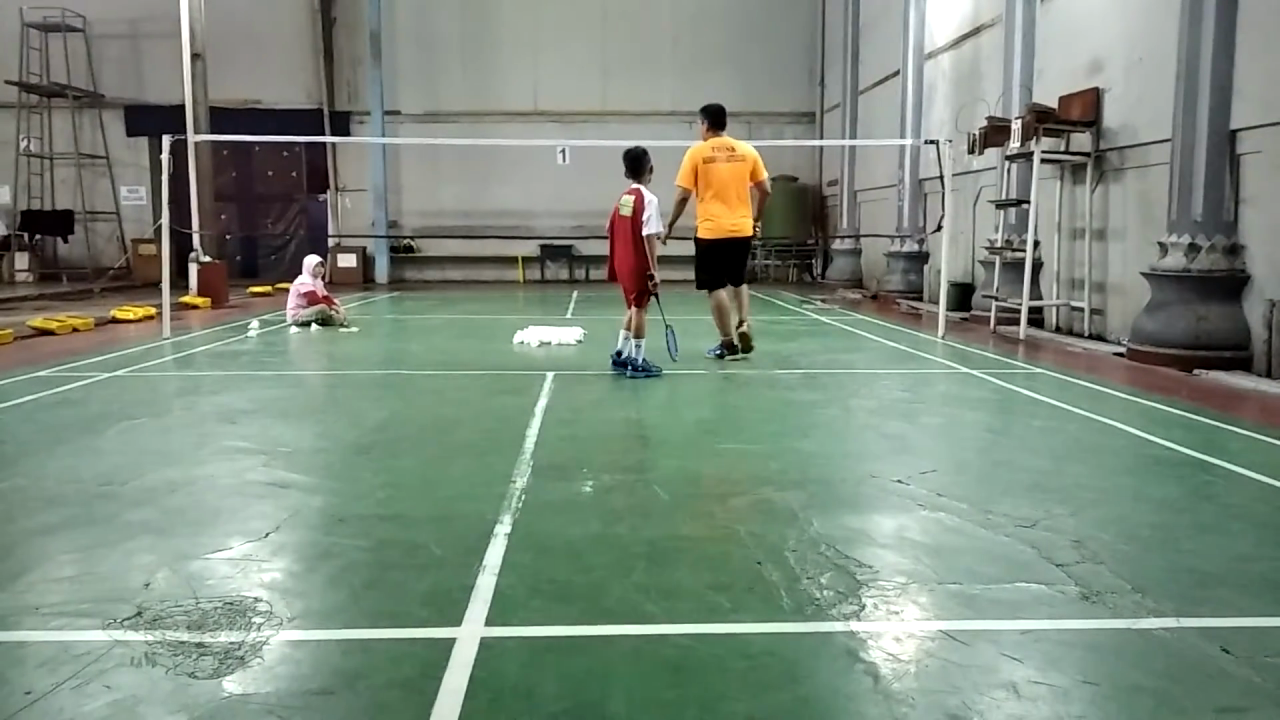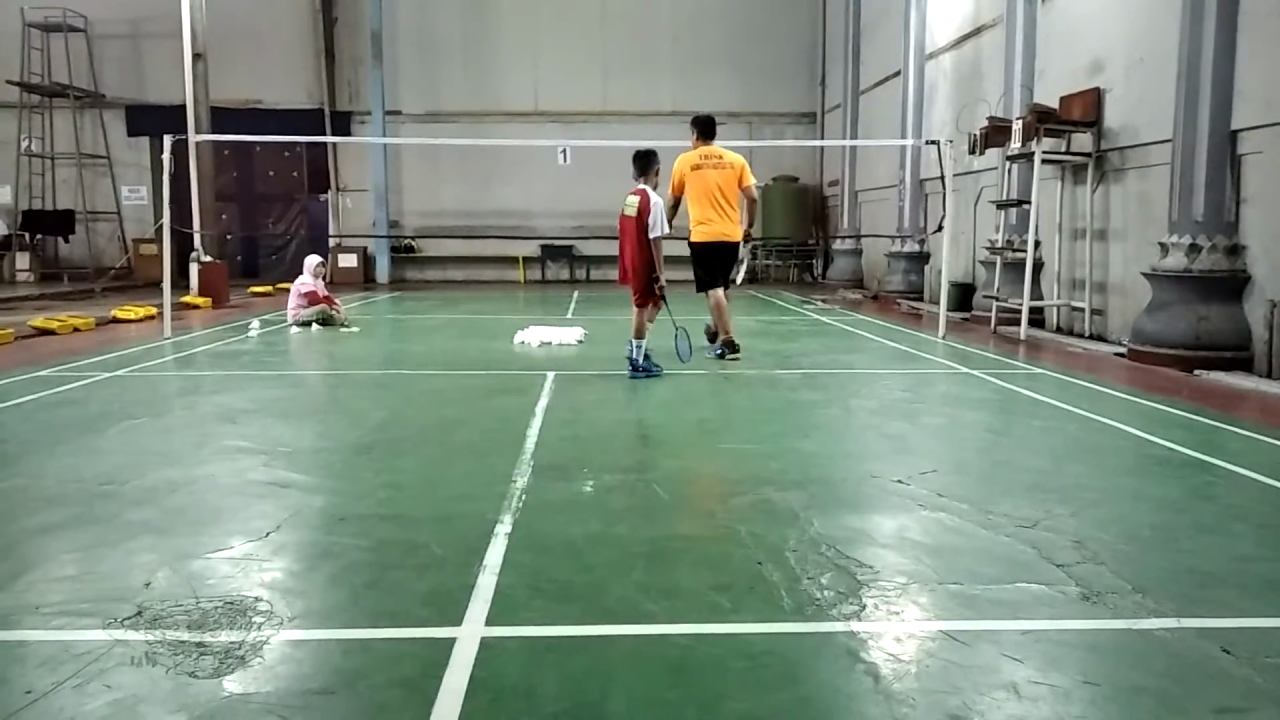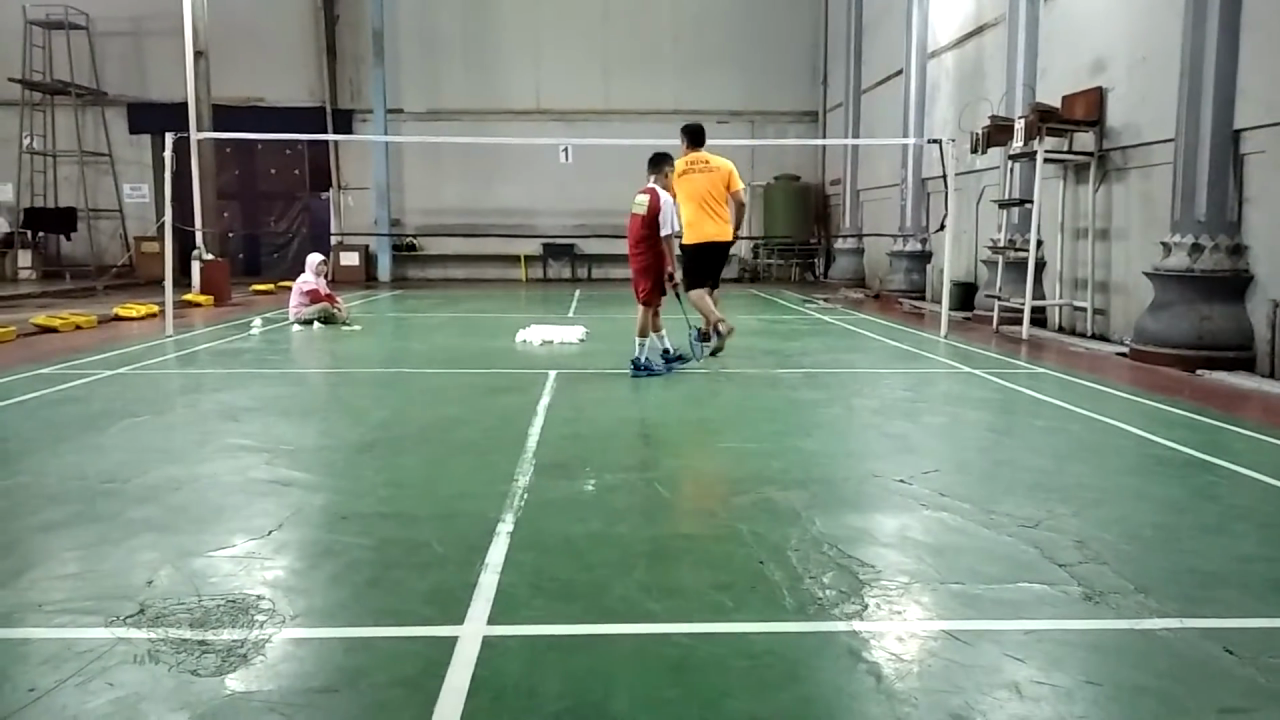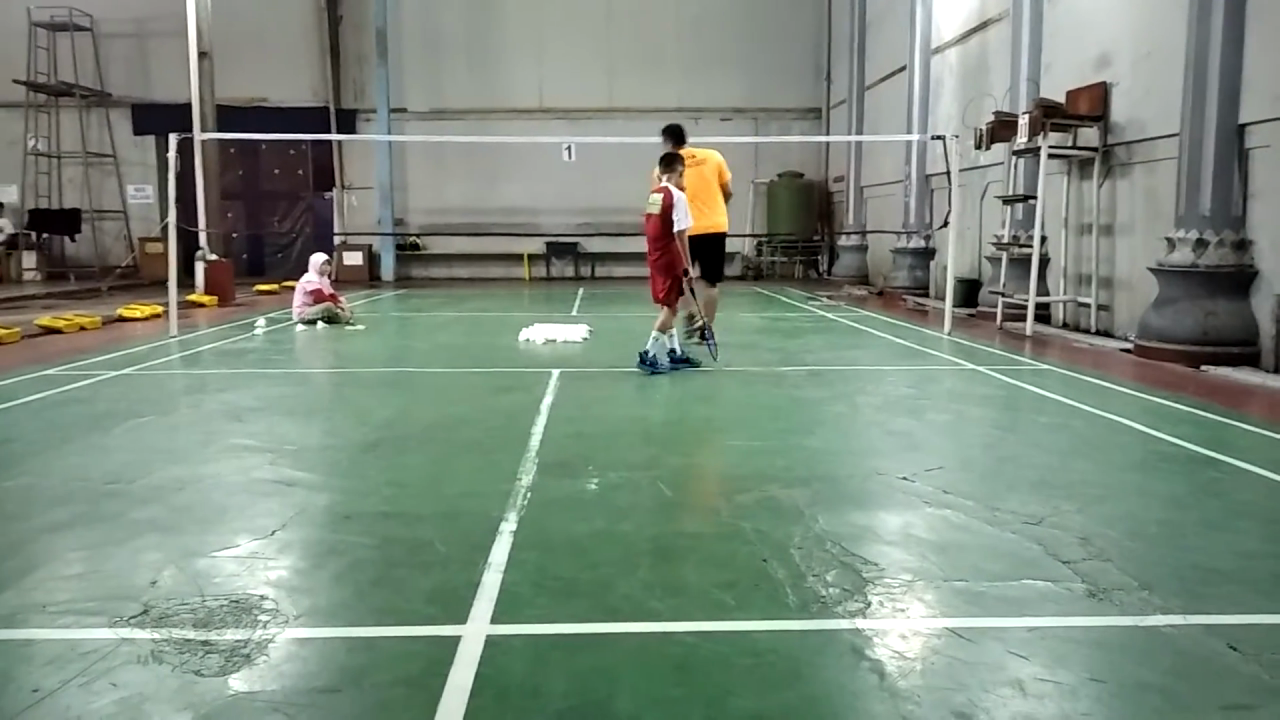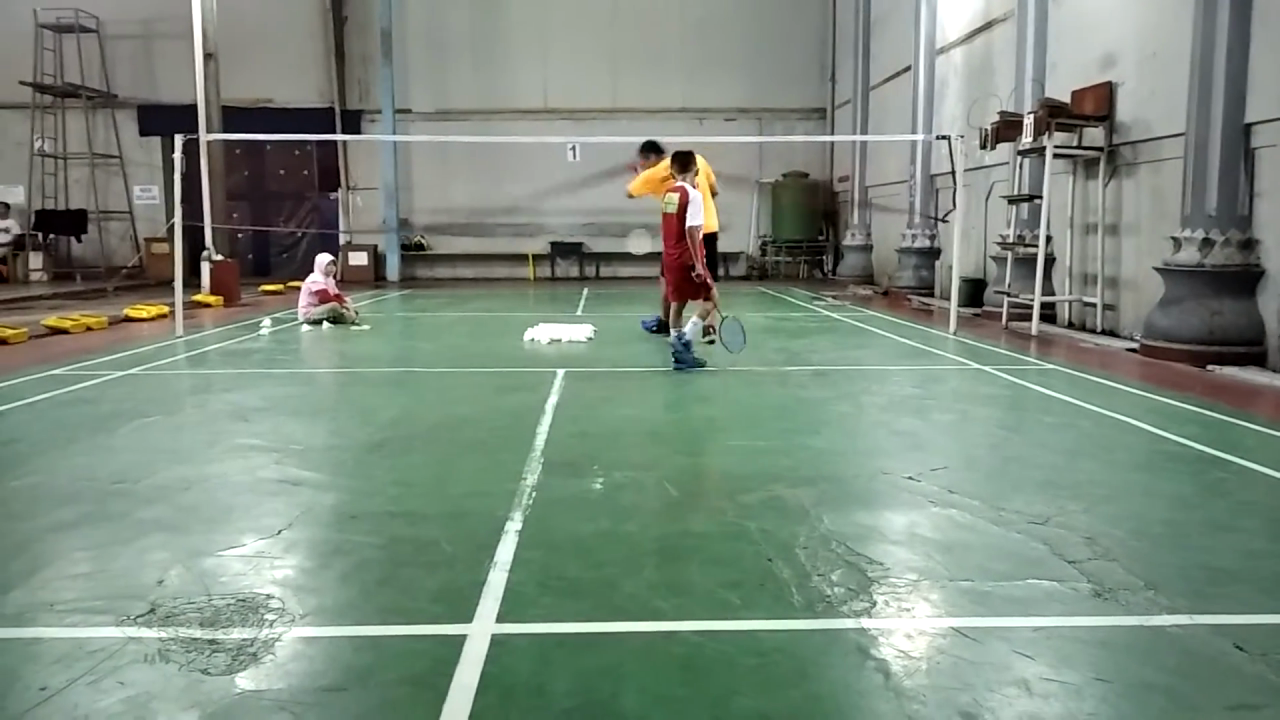
dt=0.2s
person 1, frame 1
left shoulder: (696, 153)
right shoulder: (748, 151)
left elbow: (683, 195)
right elbow: (765, 190)
left wrist: (669, 226)
right wrist: (755, 219)
left hip: (711, 232)
right hip: (742, 230)
left knee: (716, 288)
right knee: (737, 282)
left ankle: (728, 344)
right ankle: (742, 325)
person 1, frame 2
left shoulder: (685, 161)
right shoulder: (736, 160)
left elbow: (673, 202)
right elbow: (752, 197)
right wrist: (749, 226)
left hip: (703, 235)
right hip: (731, 235)
left knee: (713, 289)
right knee: (721, 285)
left ankle: (728, 343)
right ankle: (716, 330)
person 1, frame 3
left shoulder: (676, 168)
right shoulder: (725, 165)
right elbow: (740, 201)
right wrist: (736, 228)
left hip: (694, 237)
right hip: (722, 236)
left knee: (695, 289)
right knee: (710, 286)
left ankle: (719, 323)
right ankle: (708, 330)
person 1, frame 4
right shoulder: (713, 156)
right elbow: (728, 192)
left hip: (687, 230)
right hip: (716, 228)
right knee: (710, 282)
left ankle: (691, 317)
right ankle: (705, 328)
person 1, frame 5
left shoulder: (654, 174)
right shoulder: (697, 160)
left elbow: (629, 192)
right elbow: (714, 191)
left wrist: (639, 171)
right hip: (709, 228)
left ankle: (663, 322)
right ankle: (708, 327)
person 2, frame 1
left shoulder: (623, 197)
right shoulder: (648, 199)
left elbow: (610, 229)
right elbow: (649, 238)
right wrist: (653, 271)
left hip: (623, 264)
right hip: (639, 266)
left knee: (634, 309)
right knee: (639, 310)
left ankle: (621, 355)
right ankle: (637, 363)
person 2, frame 2
left shoulder: (629, 197)
right shoulder: (654, 200)
left elbow: (622, 230)
right elbow: (655, 240)
right wrist: (660, 274)
left hip: (631, 263)
right hip: (644, 265)
left knee: (653, 303)
right knee: (642, 309)
left ankle: (638, 349)
right ankle: (638, 363)
person 2, frame 3
left shoulder: (638, 196)
right shoulder: (664, 199)
right elbow: (667, 238)
right wrist: (673, 270)
left hip: (639, 261)
right hip: (651, 262)
left knee: (652, 307)
right knee: (647, 308)
left ankle: (667, 352)
right ankle: (640, 361)
person 2, frame 4
left shoulder: (653, 195)
right shoulder: (677, 196)
right elbow: (679, 234)
right wrist: (686, 266)
left hip: (656, 258)
right hip: (669, 260)
left knee: (667, 306)
right knee: (670, 308)
left ankle: (674, 353)
right ankle: (648, 355)
person 2, frame 5
left shoulder: (667, 194)
right shoulder: (693, 194)
right elbow: (691, 230)
right wrist: (697, 263)
left hip: (670, 257)
right hip: (687, 258)
left knee: (677, 303)
right knee: (709, 299)
left ankle: (681, 354)
right ankle: (685, 338)
